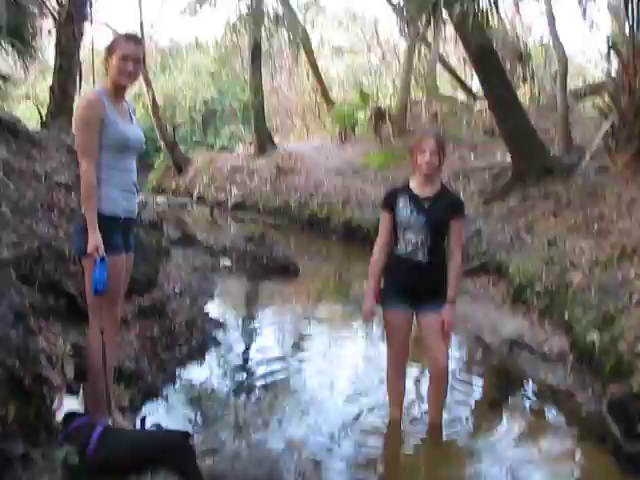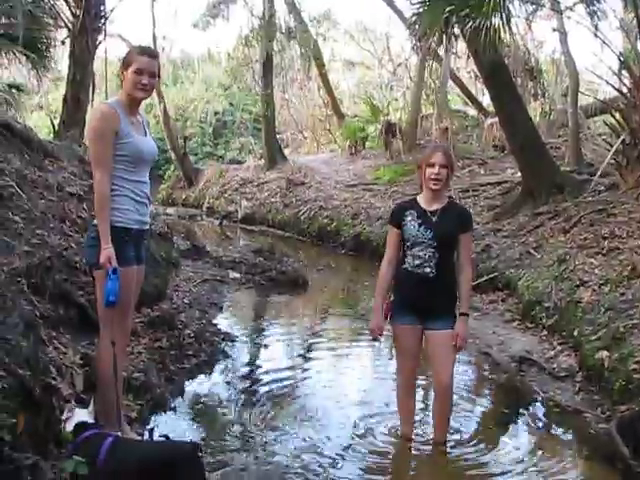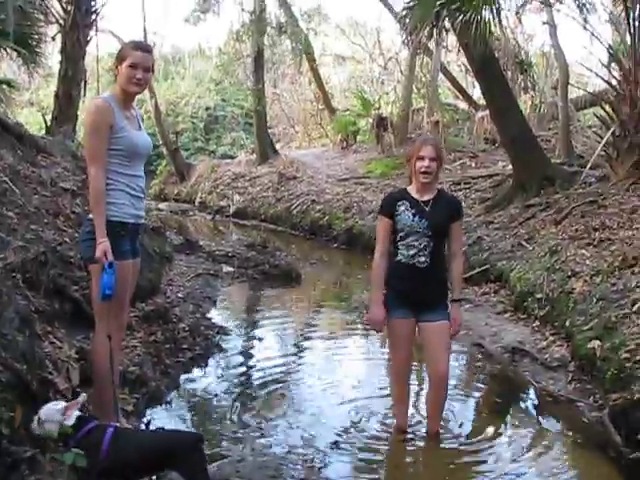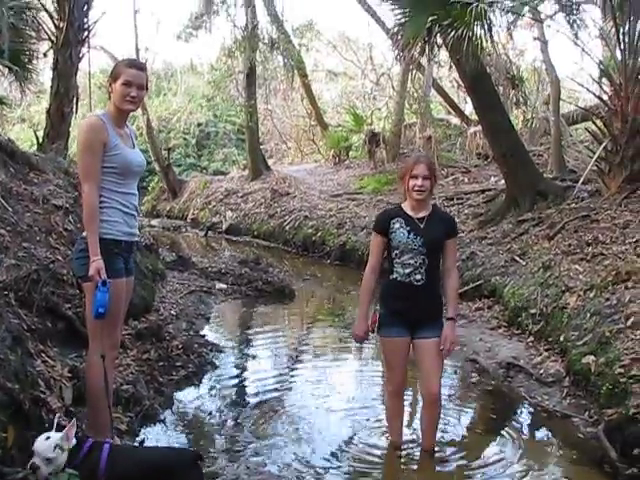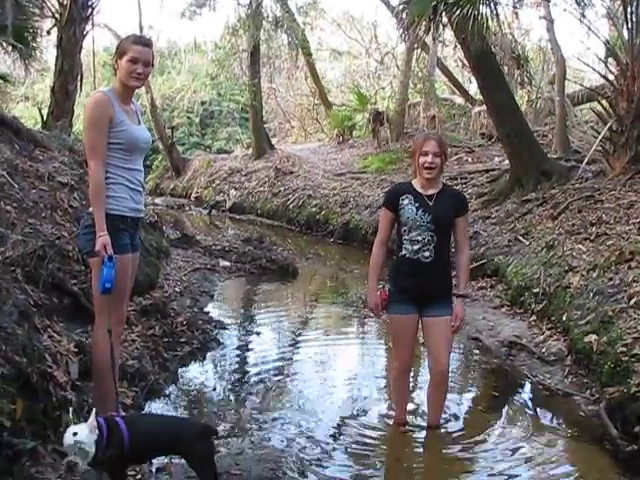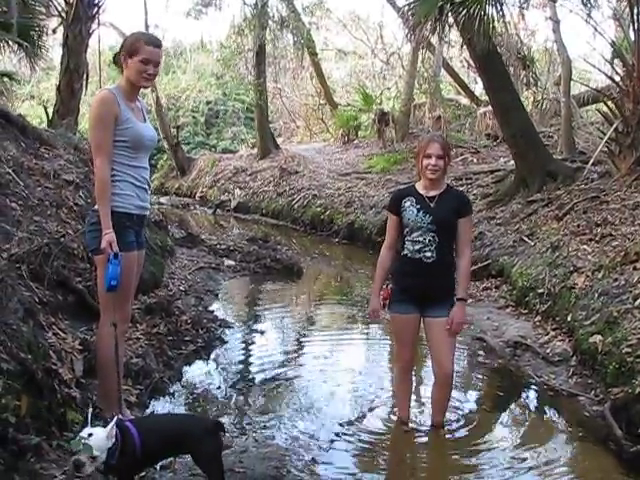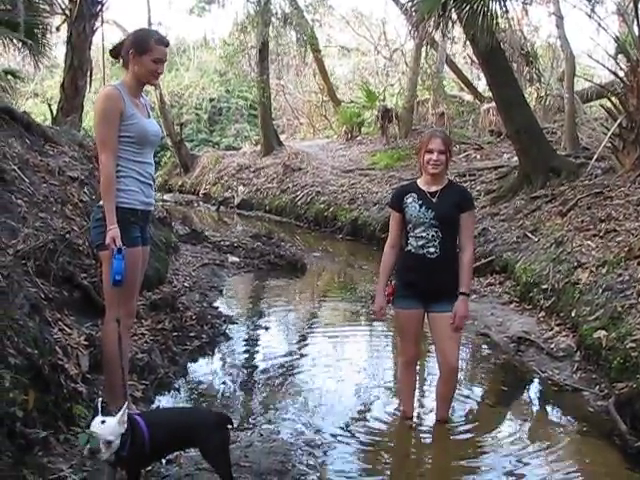
dt=0.5s
person 1, frame 1
left shoulder: (127, 107)
right shoulder: (93, 103)
right elbow: (87, 168)
left wrist: (127, 217)
right wrist: (93, 231)
left hip: (125, 220)
right hip: (103, 219)
left knee: (113, 320)
right knee: (102, 322)
left ankle: (107, 409)
right ankle: (100, 415)
person 1, frame 2
left shoulder: (141, 120)
right shoulder: (107, 114)
right elbow: (101, 179)
left wrist: (139, 231)
right wrist: (106, 242)
left hip: (137, 232)
right hip: (115, 231)
left knee: (123, 332)
right knee: (112, 333)
left ankle: (117, 421)
right ankle: (110, 426)
person 1, frame 3
left shoulder: (135, 115)
right shoulder: (102, 108)
right elbow: (96, 174)
left wrist: (132, 227)
right wrist: (101, 236)
left hip: (132, 226)
right hip: (110, 226)
left knee: (119, 326)
right knee: (107, 327)
left ankle: (113, 414)
right ankle: (106, 420)
person 1, frame 4
left shoulder: (129, 133)
right shoulder: (95, 126)
right elbow: (89, 192)
left wrist: (126, 245)
right wrist: (95, 254)
left hip: (126, 244)
right hip: (103, 244)
left knee: (112, 345)
right knee: (101, 346)
left ankle: (106, 434)
right ankle: (101, 439)
person 1, frame 5
left shoulder: (134, 109)
right shoulder: (102, 102)
right elbow: (95, 168)
left wrist: (132, 222)
right wrist: (101, 230)
left hip: (131, 221)
right hip: (110, 221)
left knee: (118, 321)
right knee: (107, 322)
left ankle: (111, 408)
right ankle: (106, 414)
person 1, frame 6
left shoulder: (140, 106)
right shoulder: (107, 100)
right elbow: (102, 166)
left wrist: (135, 220)
right wrist: (107, 227)
left hip: (137, 217)
right hip: (115, 218)
left knee: (123, 318)
right knee: (112, 318)
left ankle: (116, 405)
right ankle: (112, 412)
person 1, frame 7
left shoulder: (144, 102)
right shoulder: (111, 97)
right elbow: (106, 162)
left wrist: (140, 217)
right wrist: (111, 223)
left hip: (141, 214)
right hip: (120, 214)
left knee: (128, 314)
right knee: (118, 315)
left ankle: (120, 400)
right ankle: (116, 407)
person 2, frame 1
left shoulder: (451, 202)
right shoulder: (395, 196)
left elbow: (455, 253)
right elbow: (382, 244)
left wrist: (450, 302)
right wrist: (370, 292)
left hip: (432, 293)
right hip: (396, 289)
left knee: (439, 366)
right knee: (397, 360)
left ankle: (434, 426)
right ankle: (396, 422)
person 2, frame 2
left shoulder: (459, 215)
right shoulder: (403, 211)
left elbow: (465, 267)
right elbow: (389, 261)
left wrist: (463, 316)
right wrist: (377, 309)
left hip: (442, 308)
right hip: (405, 304)
left knee: (444, 382)
right knee: (406, 376)
left ankle: (439, 444)
right ankle: (406, 438)
person 2, frame 3
left shoulder: (450, 205)
right shoulder: (393, 201)
left elbow: (456, 256)
right elbow: (381, 253)
left wrist: (456, 302)
right wrist: (376, 301)
left hip: (435, 300)
right hip: (398, 296)
left knee: (440, 373)
right knee: (400, 369)
left ankle: (433, 434)
right ankle: (400, 430)
person 2, frame 4
left shoulder: (445, 222)
right shoulder: (387, 219)
left elbow: (450, 273)
right elbow: (372, 269)
left wrist: (451, 321)
right wrist: (361, 316)
left hip: (430, 317)
right hip: (393, 314)
left knee: (432, 392)
right knee: (395, 386)
left ankle: (428, 451)
right ankle: (395, 447)
person 2, frame 5
left shoulder: (455, 199)
right shoulder: (397, 194)
left elbow: (462, 250)
right elbow: (381, 243)
left wrist: (461, 298)
right wrist: (372, 288)
left hip: (439, 295)
right hip: (402, 291)
left knee: (441, 369)
right knee: (401, 364)
left ankle: (433, 428)
right ankle: (399, 425)
person 2, frame 6
left shoulder: (458, 201)
right shoulder: (401, 198)
left elbow: (464, 254)
right elbow: (389, 247)
left wrist: (460, 301)
right wrist: (375, 292)
left hip: (440, 295)
right hip: (404, 292)
left knee: (445, 370)
right knee: (403, 362)
left ankle: (436, 427)
right ankle: (402, 424)
person 2, frame 7
left shoulder: (460, 196)
right shoulder: (403, 194)
left elbow: (467, 248)
right elbow: (392, 245)
left wrist: (463, 296)
right wrist: (380, 291)
left hip: (445, 291)
right hip: (407, 288)
left knee: (450, 365)
right knee: (408, 357)
left ankle: (441, 422)
right ankle: (406, 418)
